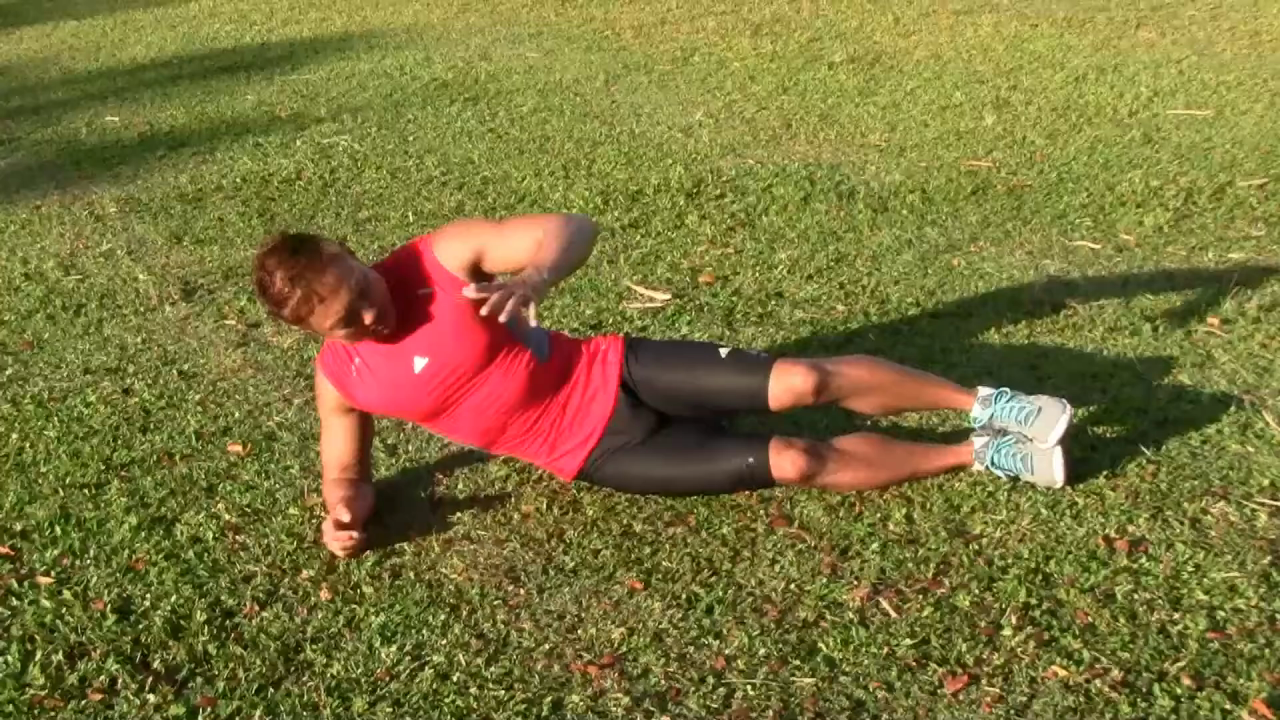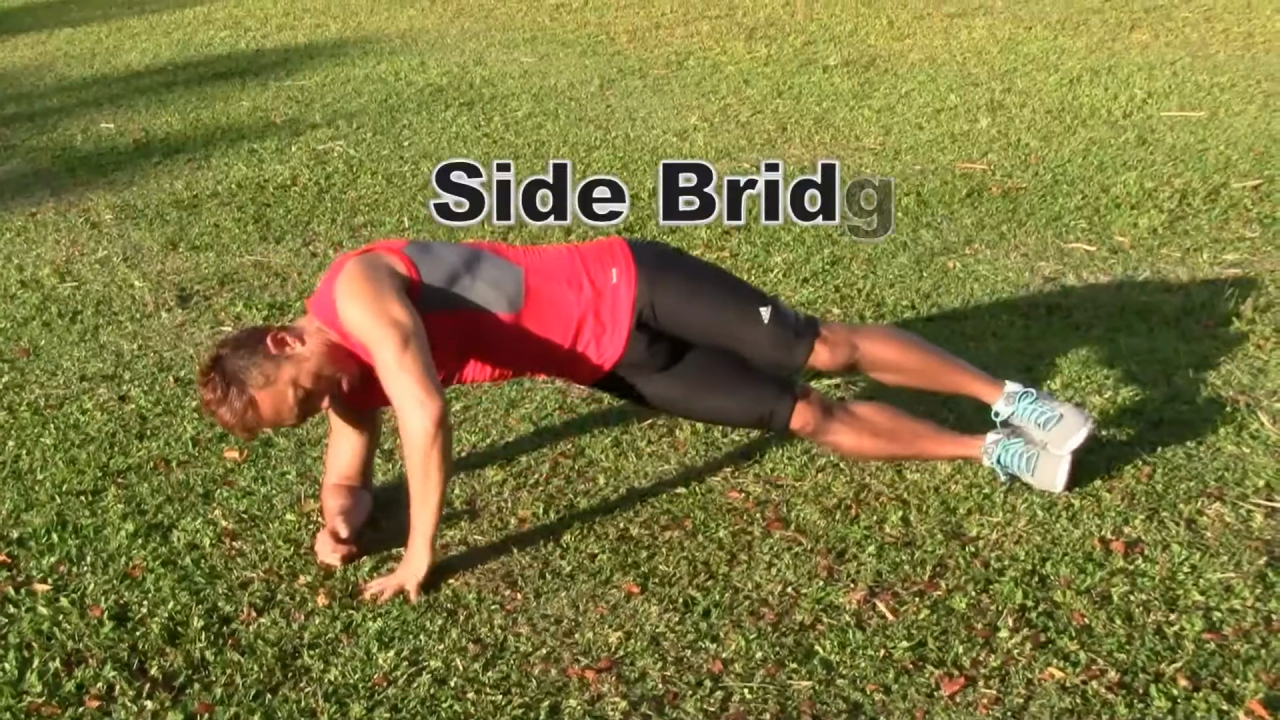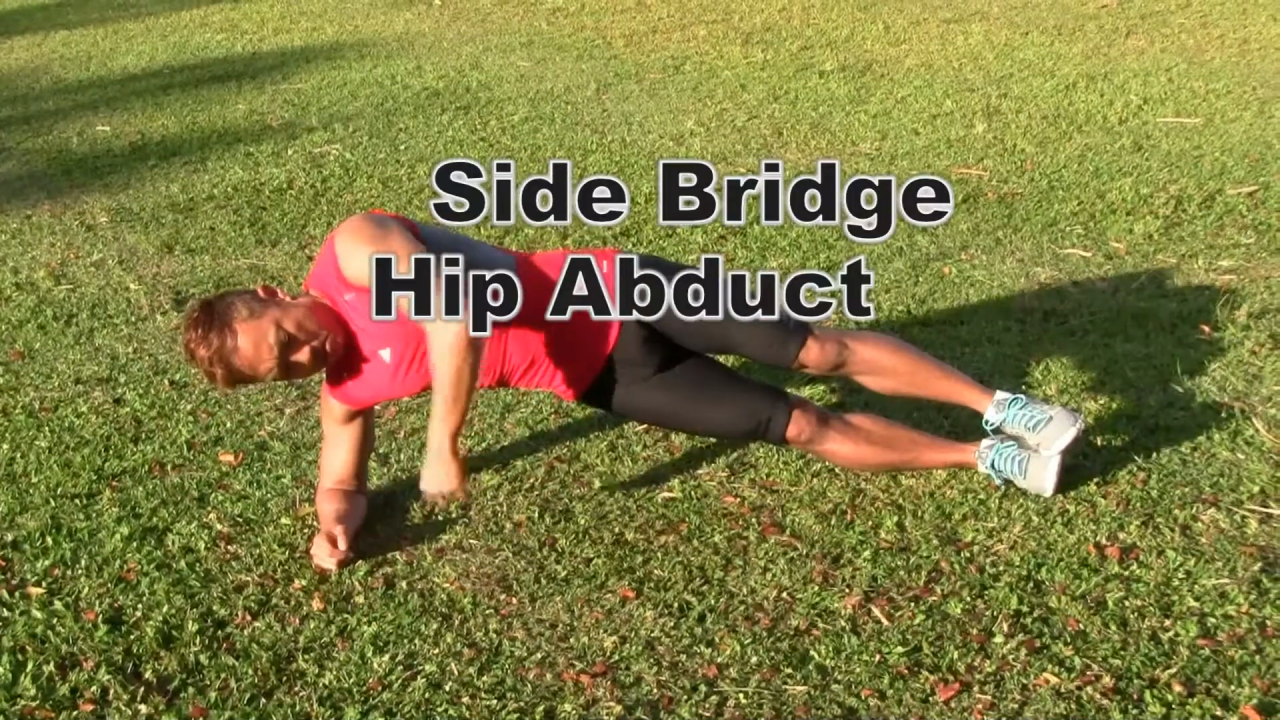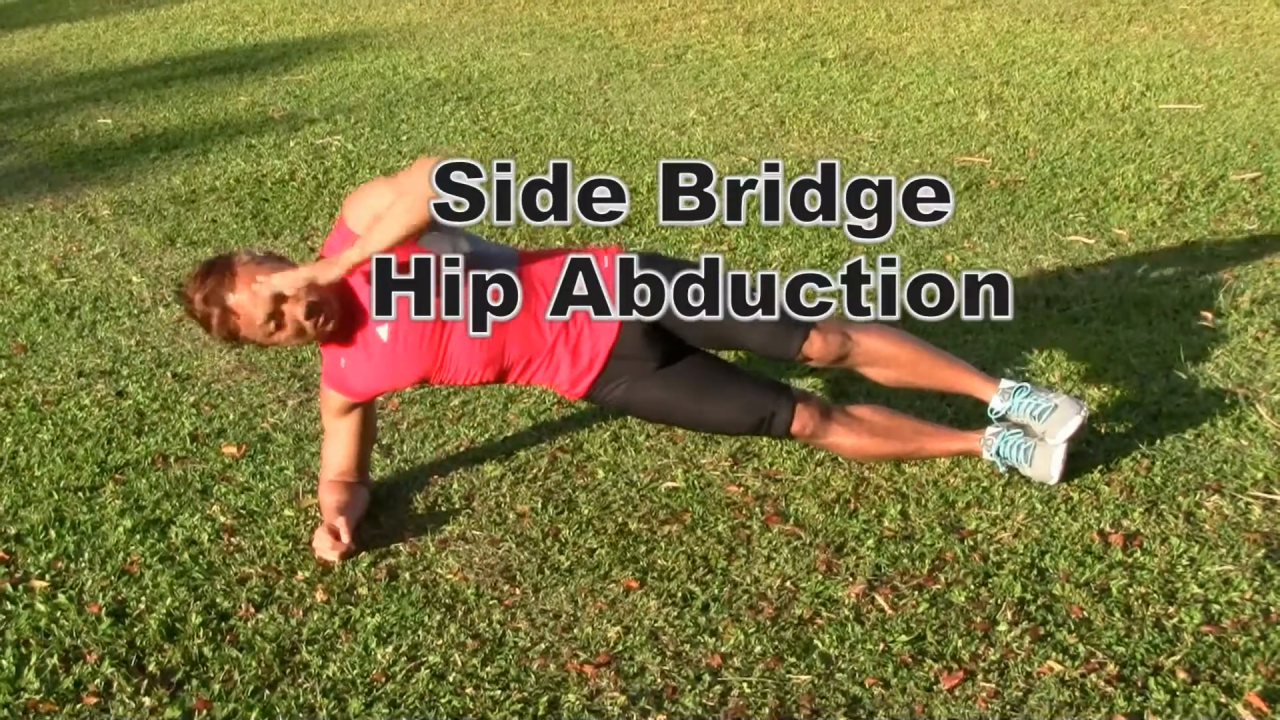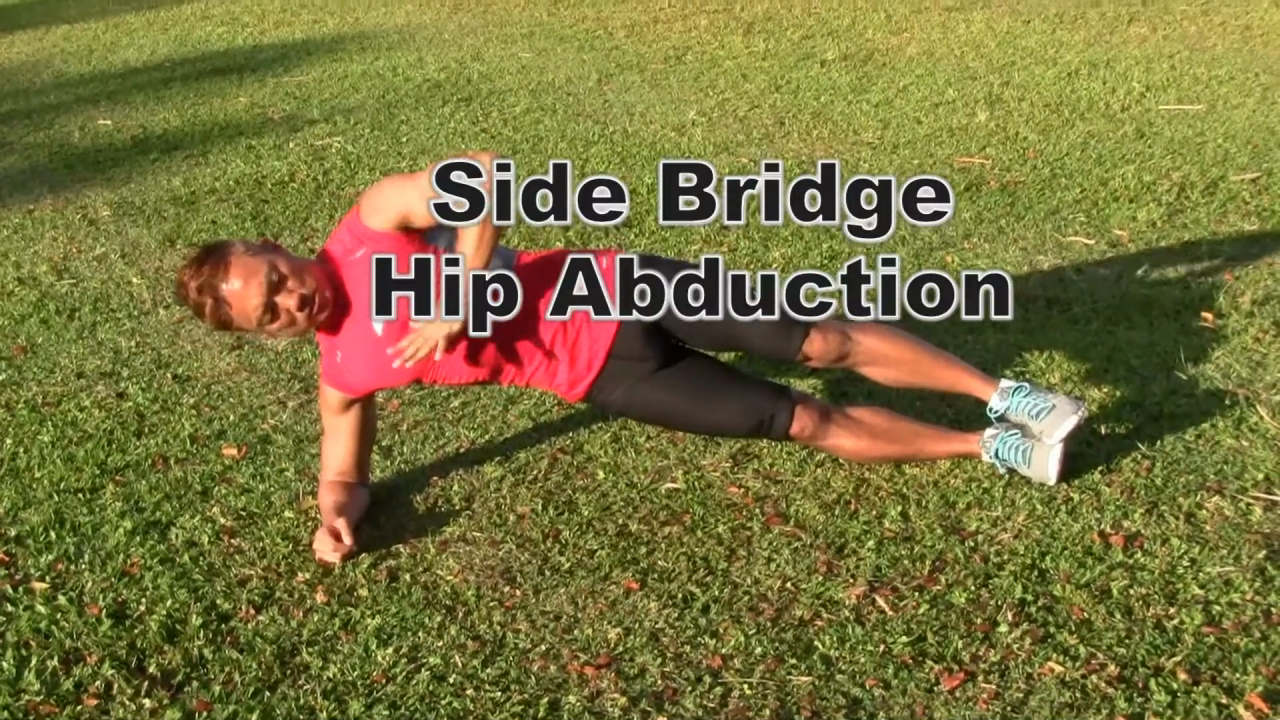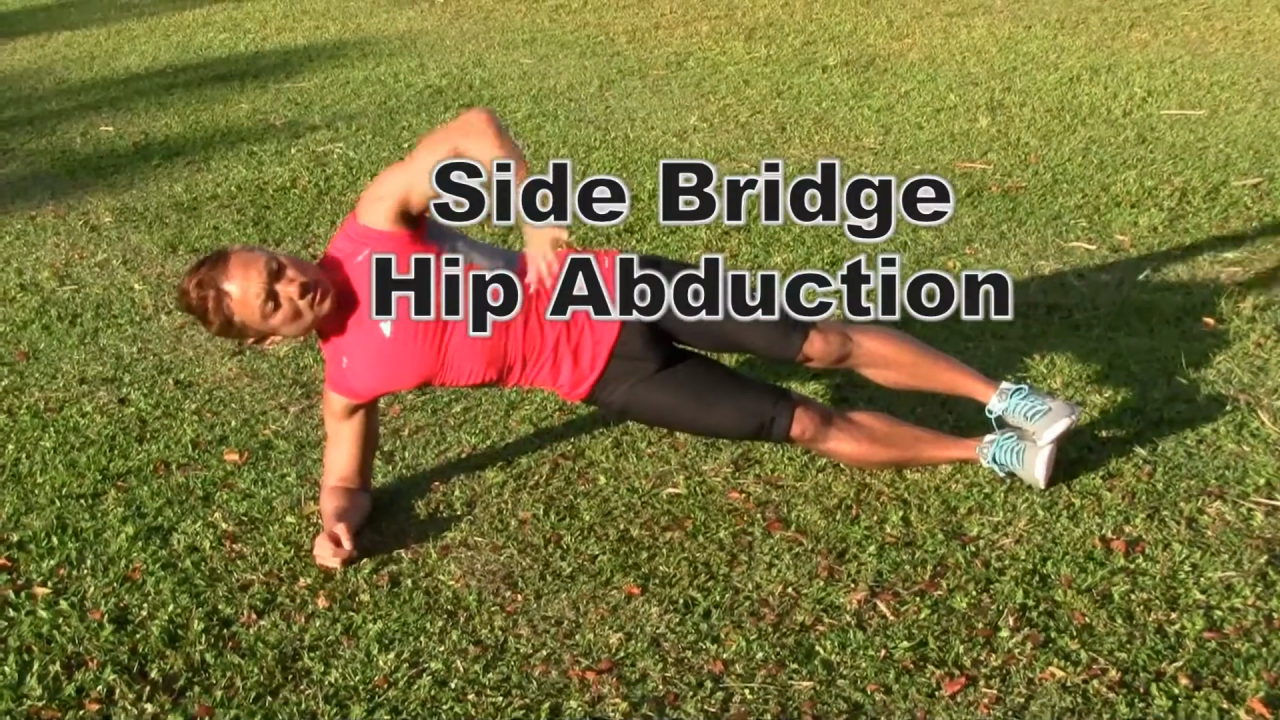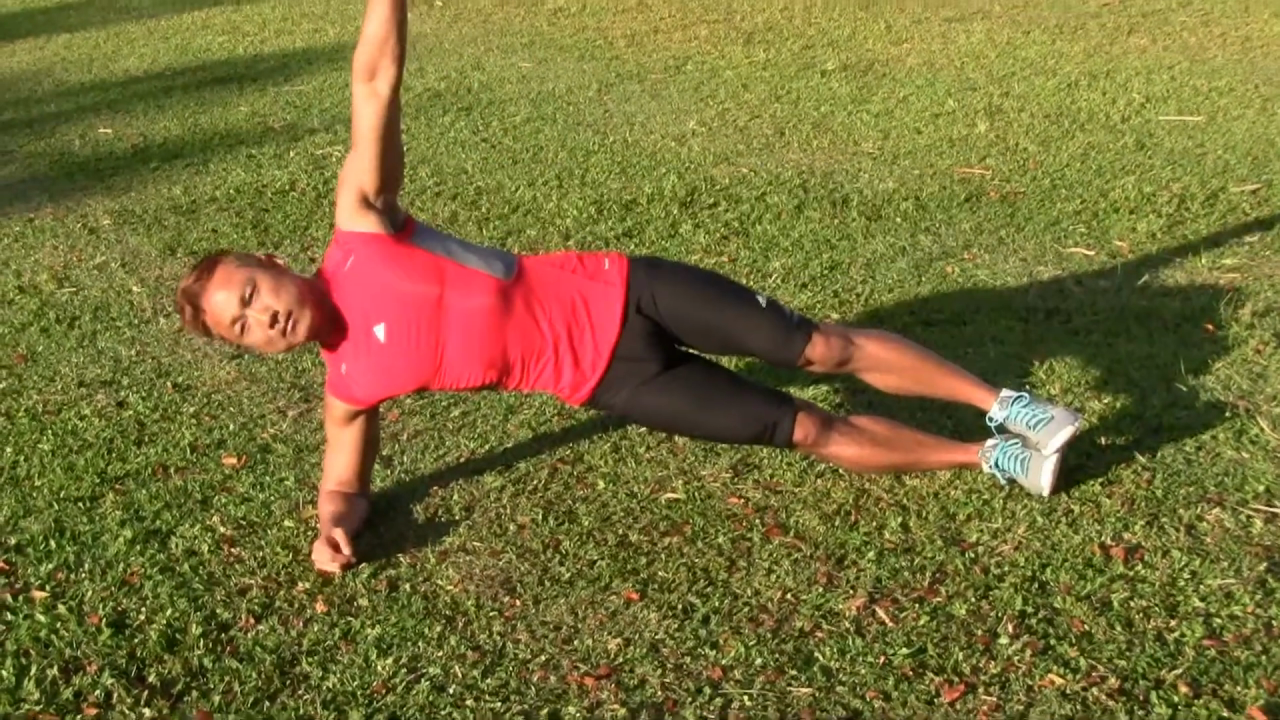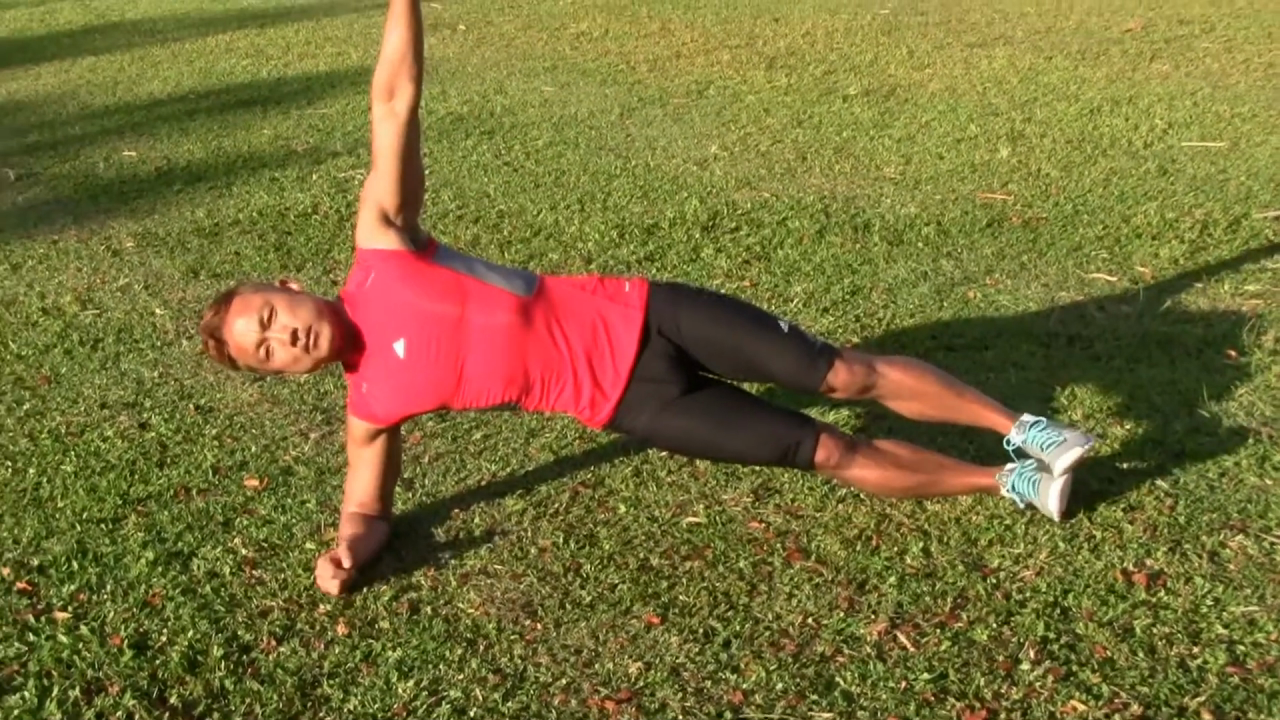
dt=0.7s
person 1, frame 1
left shoulder: (445, 254)
right shoulder: (340, 375)
left elbow: (577, 228)
right elbow: (344, 471)
left wrist: (524, 286)
right wrist: (344, 511)
left hip: (615, 374)
right hip: (599, 454)
left knee: (803, 381)
right knee: (799, 463)
left ankle: (987, 403)
right ankle: (981, 455)
person 1, frame 2
left shoulder: (353, 289)
right shoulder: (351, 387)
left elbow: (426, 417)
right elbow: (346, 481)
left wrist: (422, 553)
right wrist: (337, 524)
left hip: (624, 284)
right hip: (617, 361)
left knee: (827, 350)
right knee: (809, 417)
left ankle: (1006, 397)
right ankle: (988, 451)
person 1, frame 3
left shoulder: (354, 247)
right shoulder: (343, 386)
left elbow: (456, 320)
right elbow: (341, 481)
left wrist: (445, 450)
right wrist: (334, 525)
left hip: (615, 297)
right hip: (601, 383)
left knee: (820, 348)
right knee: (804, 430)
left ankle: (999, 406)
right ankle: (985, 460)
person 1, frame 4
left shoulder: (359, 222)
right shoulder: (347, 374)
left elbow: (441, 176)
right elbow: (343, 469)
left wrist: (334, 263)
right wrist: (336, 515)
left hip: (616, 292)
right hip: (604, 373)
left knee: (824, 340)
right knee: (808, 422)
left ankle: (1002, 394)
right ankle: (988, 446)
person 1, frame 5
left shoulder: (373, 217)
right shoulder: (343, 372)
left elbow: (486, 175)
right elbow: (344, 470)
left wrist: (458, 304)
right wrist: (336, 516)
left hip: (616, 292)
right hip: (602, 377)
left knee: (825, 340)
right knee: (806, 424)
left ankle: (1002, 396)
right ankle: (988, 447)
person 1, frame 6
left shoulder: (374, 220)
right shoulder: (348, 380)
left elbow: (475, 130)
right elbow: (346, 479)
right wrist: (336, 523)
left hip: (620, 291)
right hip: (607, 378)
left knee: (824, 343)
right knee: (809, 425)
left ankle: (1000, 396)
right ankle: (987, 453)
person 1, frame 7
left shoulder: (356, 223)
right shoulder: (348, 384)
left elbow: (377, 78)
right elbow: (346, 485)
right wrist: (333, 529)
left hip: (620, 294)
right hip: (608, 379)
left knee: (827, 347)
right knee: (808, 431)
left ankle: (1004, 405)
right ankle: (989, 459)
person 1, frame 8
left shoulder: (378, 245)
right shoulder: (371, 407)
left elbow: (396, 100)
right elbow: (368, 508)
right wrist: (347, 553)
left hip: (642, 319)
right hip: (628, 402)
left knee: (851, 376)
right knee: (829, 452)
left ankle: (1020, 430)
right ankle: (1003, 482)
